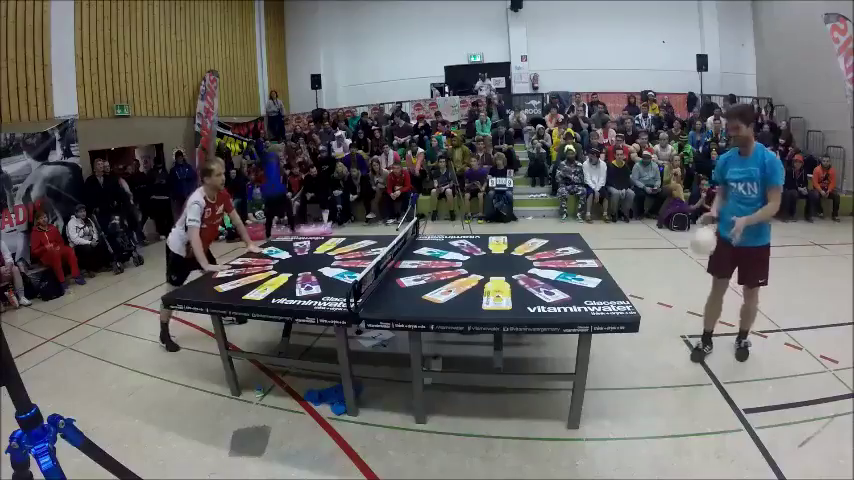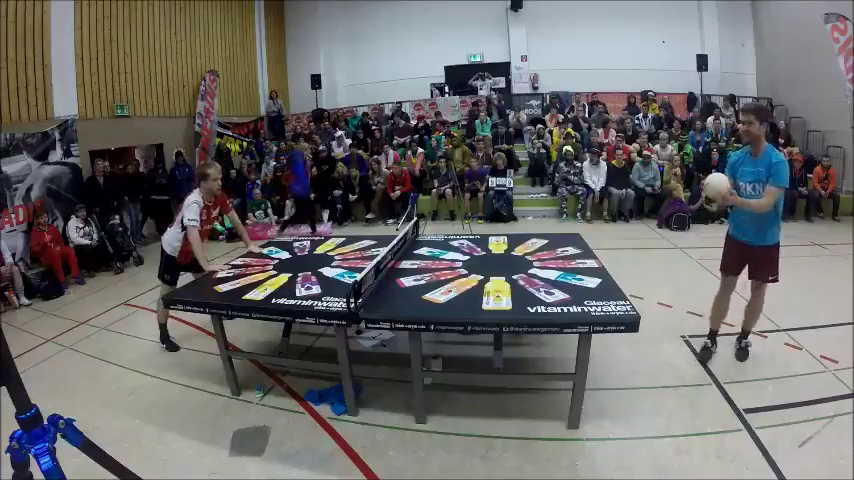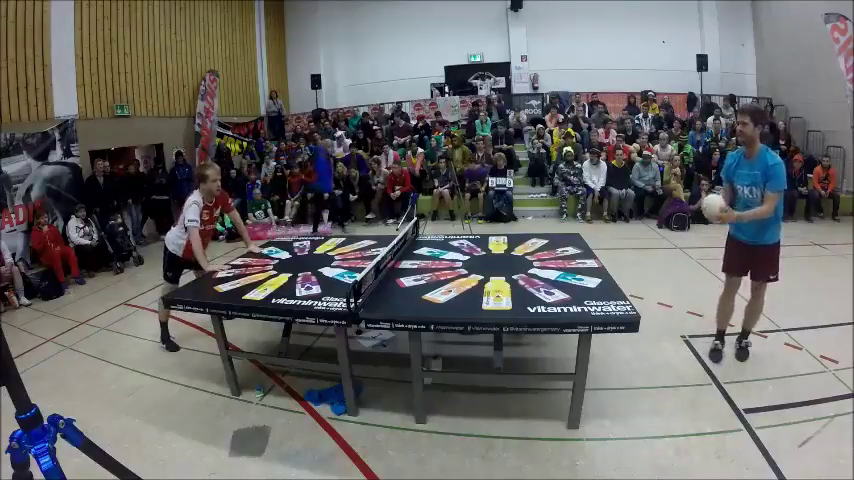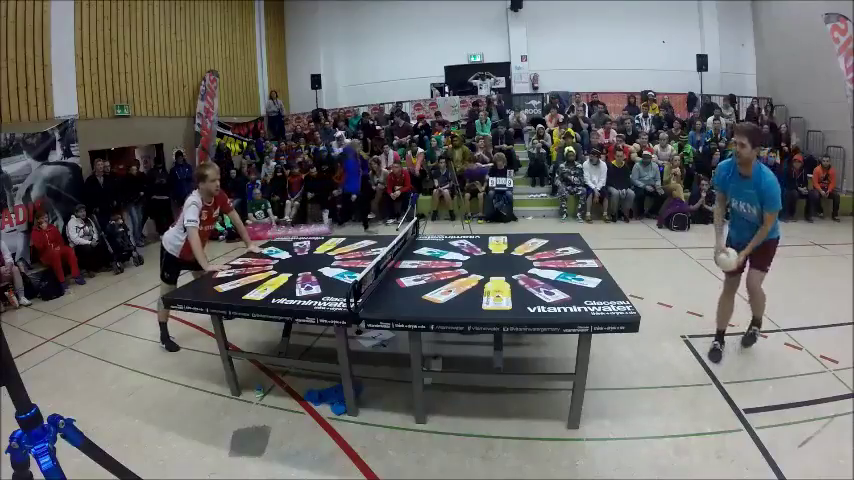
dt=0.3s
person 1, frame 1
left shoulder: (769, 161)
right shoulder: (725, 159)
left elbow: (774, 206)
left wrist: (745, 221)
right wrist: (713, 212)
left hip: (756, 242)
right hip: (724, 237)
left knee: (750, 294)
right knee: (717, 289)
left ankle: (742, 338)
right ankle: (706, 339)
person 1, frame 2
left shoulder: (777, 162)
right shoulder: (736, 158)
left elbow: (767, 203)
right elbow: (728, 192)
left wrist: (738, 201)
right wrist: (722, 196)
left hip: (766, 240)
right hip: (736, 235)
left knee: (758, 291)
right knee: (725, 288)
left ankle: (743, 338)
right ankle: (711, 339)
person 1, frame 3
left shoulder: (773, 164)
right shoulder: (732, 159)
left elbow: (769, 208)
left wrist: (736, 217)
right wrist: (720, 205)
left hip: (765, 240)
right hip: (737, 236)
left knee: (757, 291)
right knee: (729, 288)
left ankle: (744, 338)
right ankle: (719, 338)
person 1, frame 4
left shoulder: (768, 182)
right shoulder: (724, 169)
left elbow: (768, 225)
right elbow: (720, 203)
left wrist: (745, 253)
right wrist: (719, 238)
left hip: (764, 239)
right hip: (736, 236)
left knee: (753, 284)
right knee: (729, 286)
left ankle: (756, 323)
right ankle: (719, 339)
person 2, frame 1
left shoulder: (222, 194)
right shoulder: (197, 202)
left elbow: (235, 218)
right elbow: (193, 235)
left wrist: (249, 244)
right wrist: (205, 266)
left hip: (201, 247)
right hip: (180, 248)
right knee: (173, 292)
right ankle: (164, 334)
person 2, frame 2
left shoulder: (219, 197)
right shoulder: (194, 202)
left elbow: (234, 219)
right elbow: (193, 235)
left wrist: (249, 244)
right wrist: (207, 265)
left hip: (192, 250)
right hip: (173, 249)
right knee: (168, 292)
right ankle: (163, 335)
person 2, frame 3
left shoulder: (221, 196)
right shoulder: (194, 203)
left elbow: (236, 218)
right elbow: (194, 234)
left wrist: (249, 244)
right wrist: (206, 265)
left hip: (196, 248)
right hip: (176, 248)
right knee: (170, 291)
right ankle: (164, 335)
person 2, frame 4
left shoulder: (219, 197)
right shoulder: (193, 203)
left elbow: (235, 219)
right elbow: (193, 235)
left wrist: (249, 244)
right wrist: (206, 265)
left hip: (193, 250)
right hip: (174, 249)
right knee: (168, 291)
right ankle: (164, 335)
